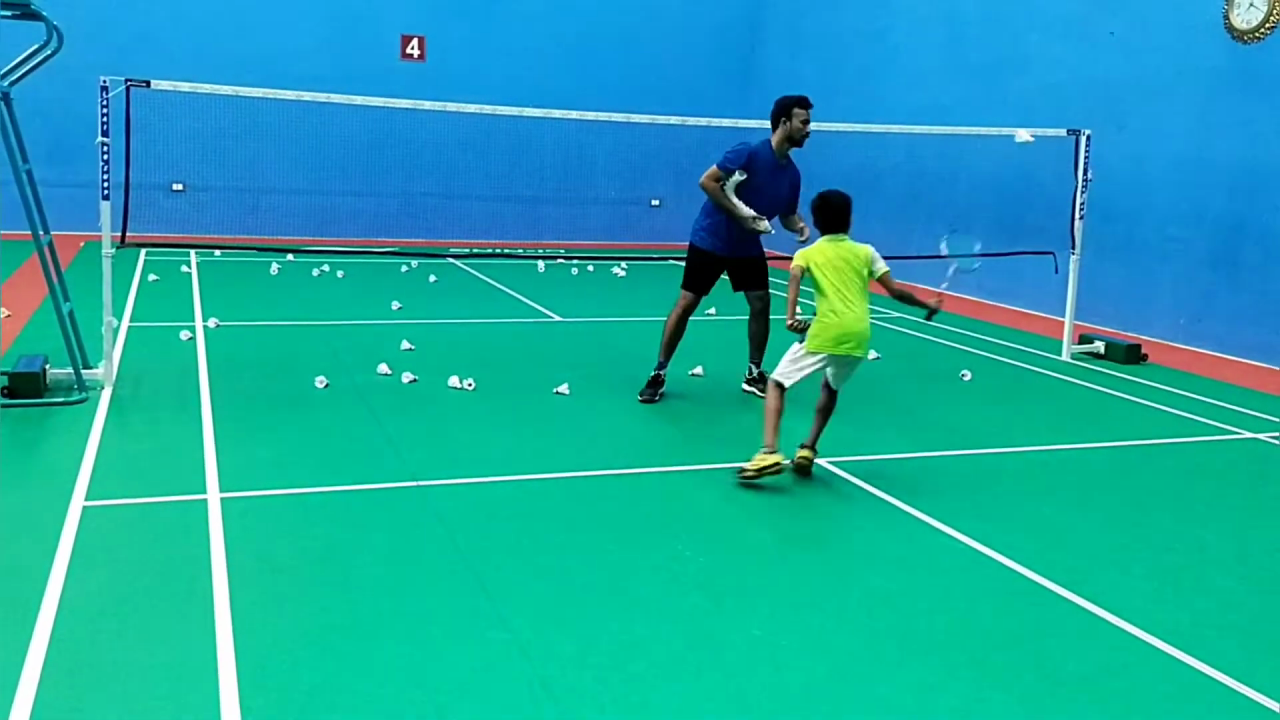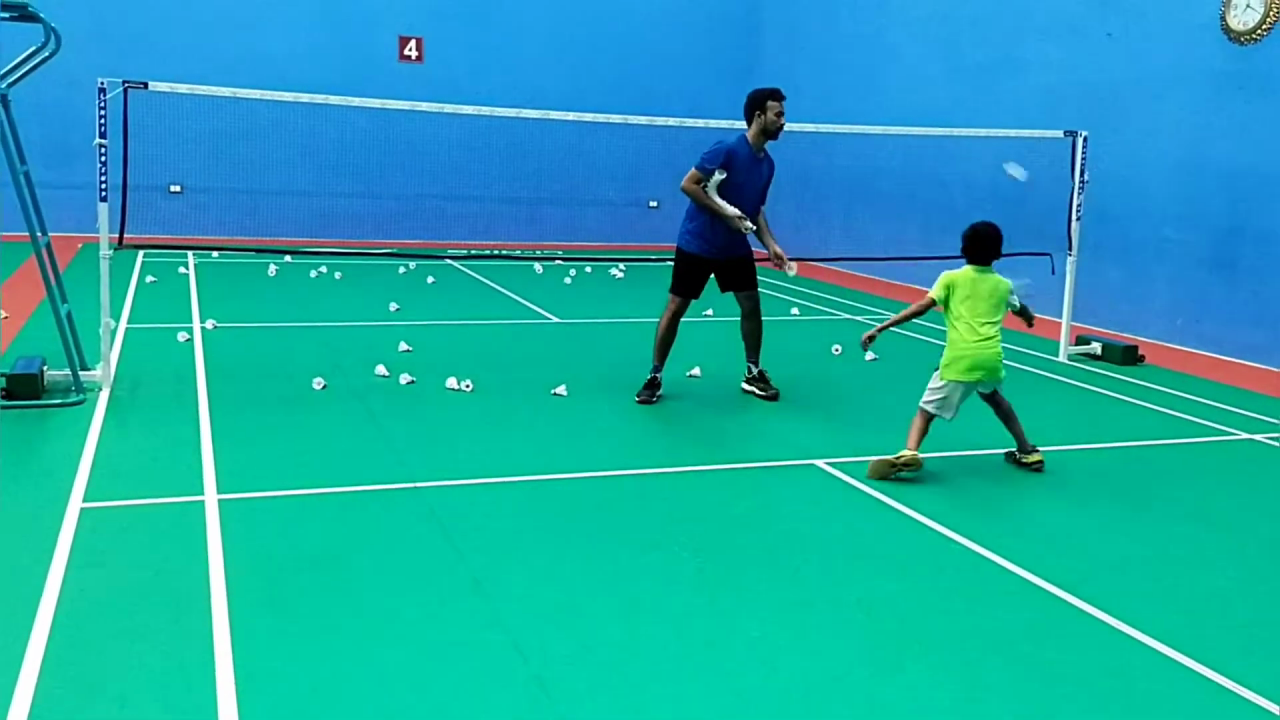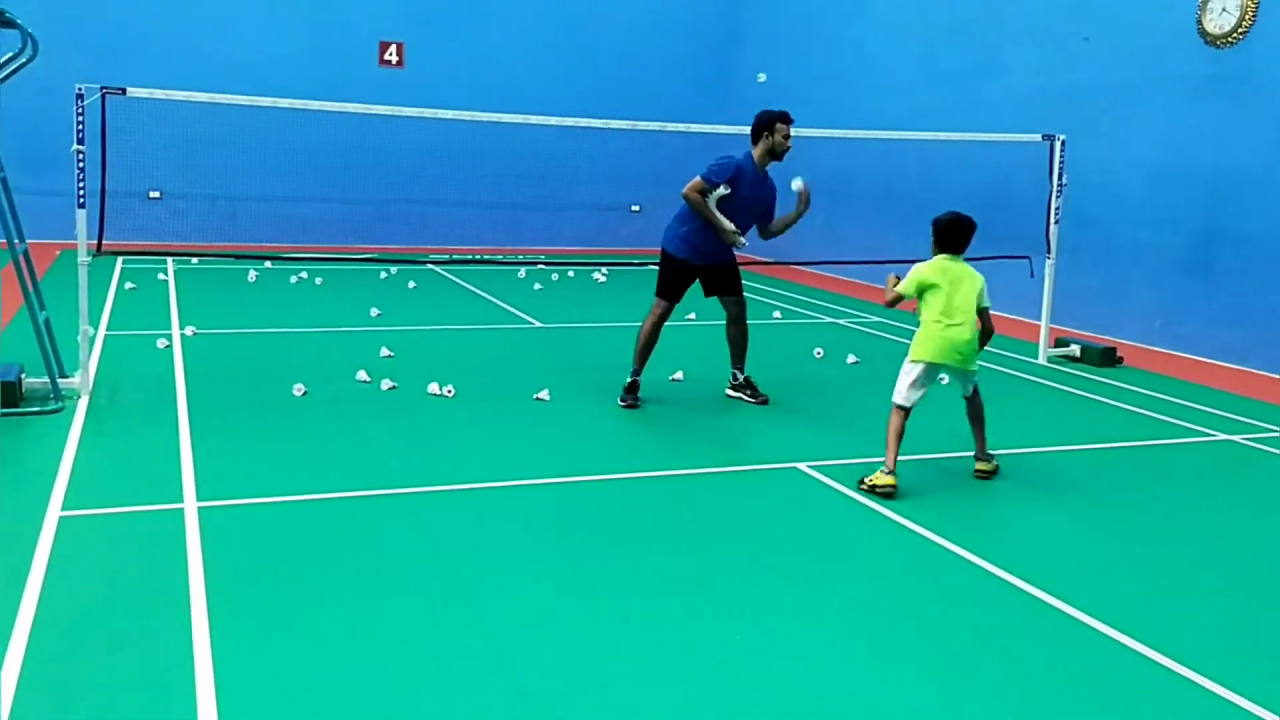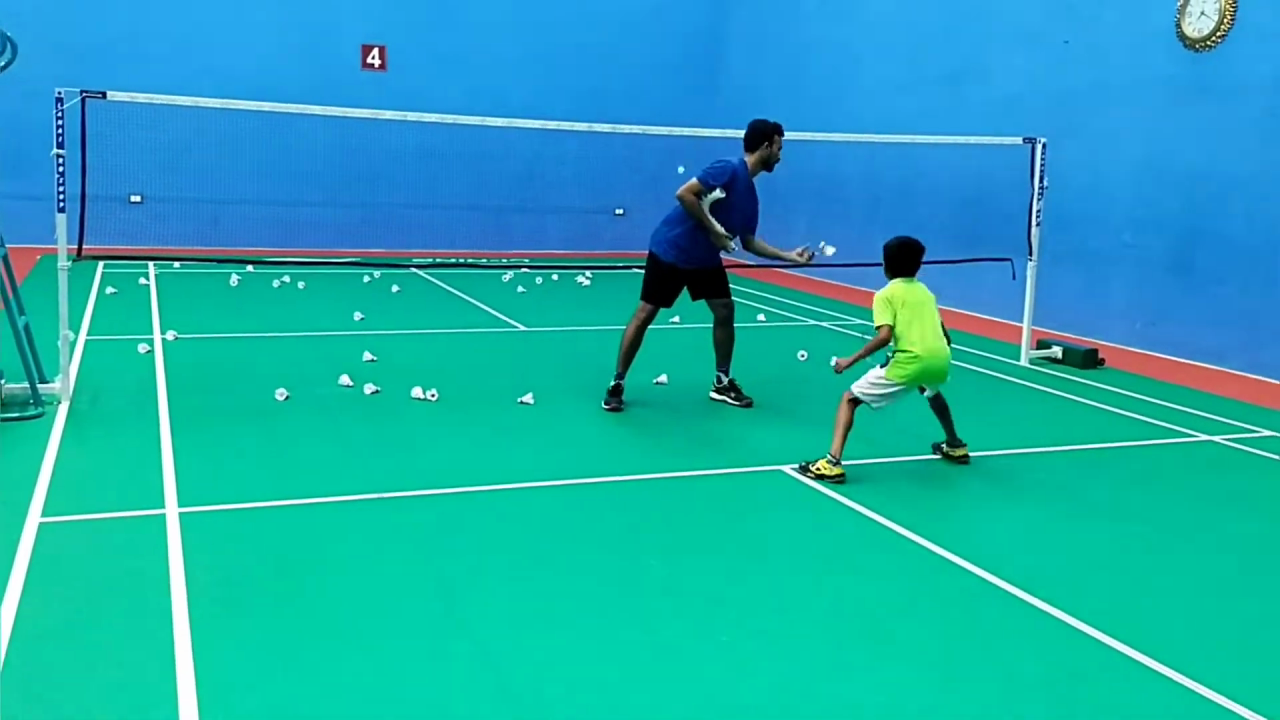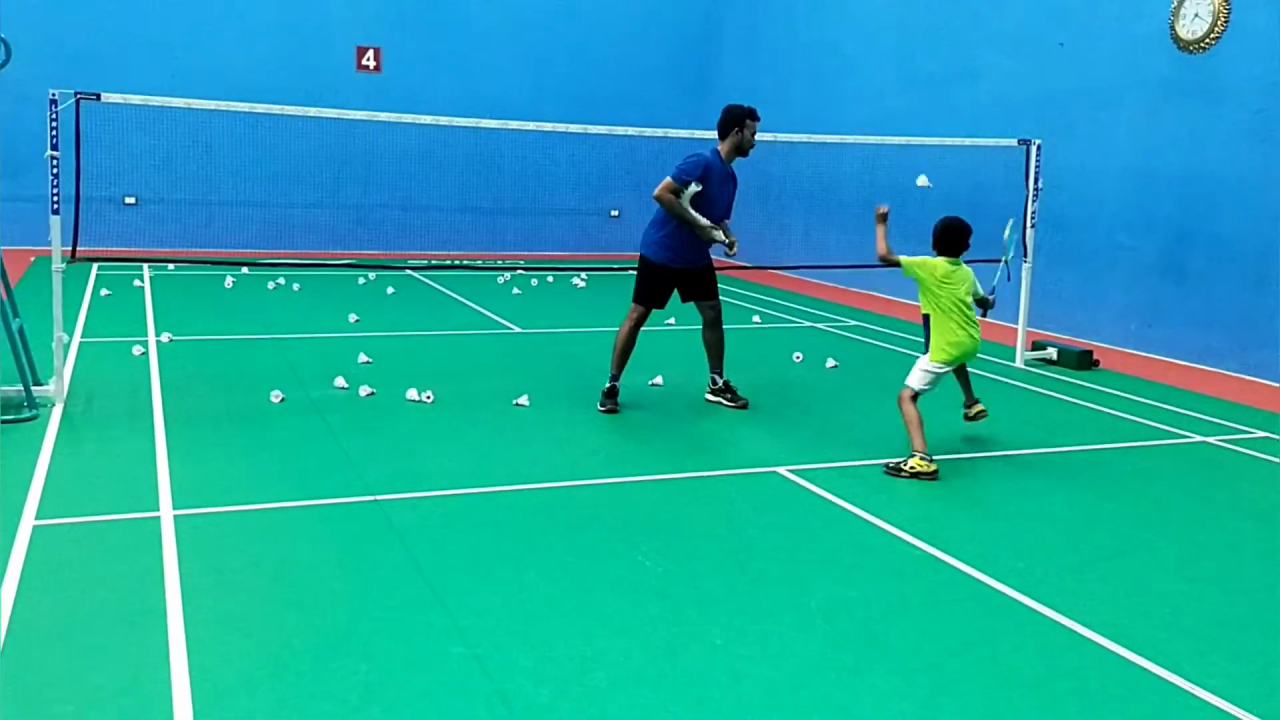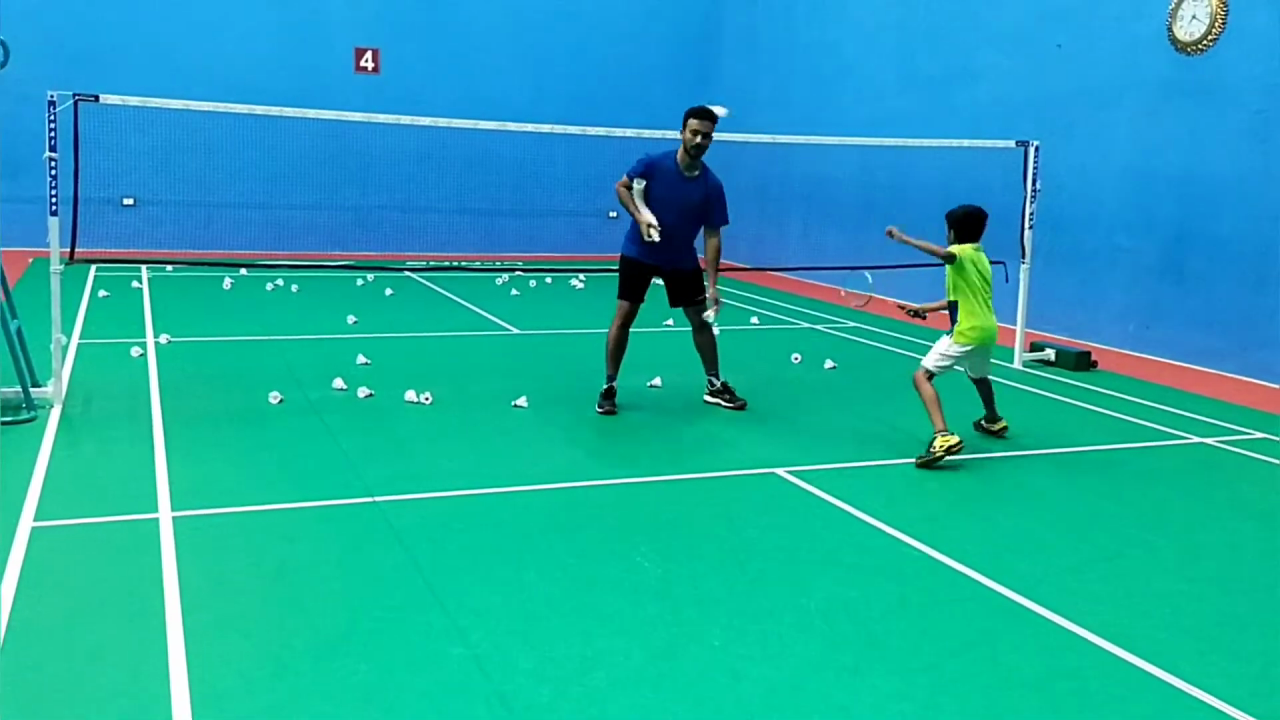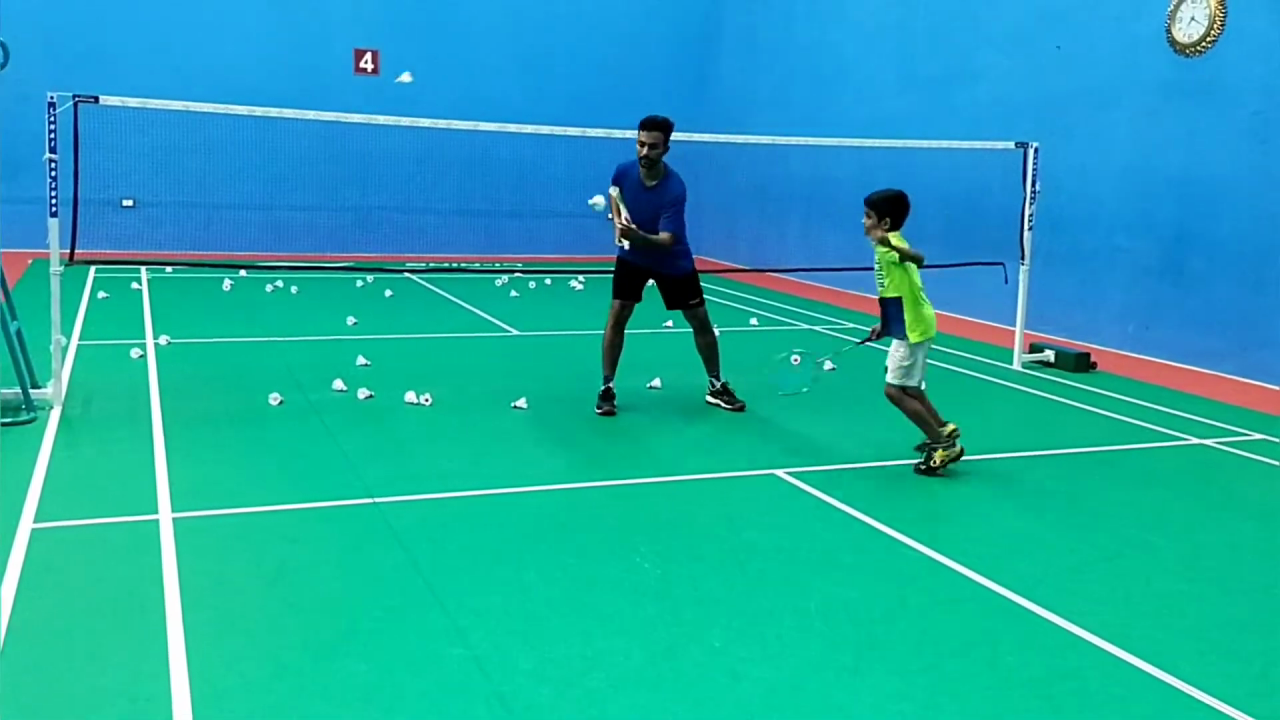
dt=0.4s
person 1, frame 1
left shoulder: (790, 173)
right shoulder: (747, 152)
left elbow: (787, 216)
right elbow: (707, 182)
left wrist: (801, 226)
right wrist: (740, 215)
left hip: (746, 247)
right hip: (709, 241)
left knee: (761, 305)
right knee: (686, 305)
left ankle: (754, 374)
right ankle: (658, 374)
person 1, frame 2
left shoulder: (768, 163)
right shoulder: (727, 150)
right elbow: (688, 184)
left wrist: (770, 244)
right wrist: (725, 214)
left hip: (736, 248)
right hip: (697, 243)
left knee: (752, 305)
right knee: (676, 307)
left ankle: (753, 373)
right ankle: (655, 376)
person 1, frame 3
left shoulder: (767, 185)
right shoulder: (733, 166)
left elbow: (767, 231)
right elbow: (689, 192)
left wrist: (800, 209)
right wrist: (720, 227)
left hip: (720, 255)
right hip: (682, 248)
left knee: (737, 310)
right knee: (660, 312)
left ankle: (738, 380)
right ankle: (634, 380)
person 1, frame 4
left shoulder: (750, 193)
right shoulder: (728, 170)
left elbow: (748, 242)
right elbow: (684, 194)
left wrist: (789, 256)
right wrist: (712, 230)
left hip: (705, 258)
right hip: (670, 251)
left knee: (725, 312)
right knee: (644, 314)
left ankle: (722, 382)
right ankle: (617, 383)
person 1, frame 5
left shoulder: (730, 178)
right shoulder: (702, 163)
right elbow: (661, 193)
left wrist: (728, 238)
right wrist: (696, 223)
left hip: (696, 258)
right hip: (660, 253)
left knee: (713, 314)
right knee: (637, 316)
left ankle: (717, 384)
right ankle: (612, 386)
person 1, frame 6
left shoulder: (711, 185)
right shoulder: (653, 163)
left elbow: (712, 235)
right elbow: (621, 187)
left wrist: (713, 283)
right wrist: (640, 217)
left hip: (681, 259)
right hip: (639, 252)
left knee: (701, 319)
right knee: (624, 316)
left ankle: (714, 385)
right ankle: (609, 387)
person 1, frame 7
left shoulder: (674, 189)
right shoulder: (624, 171)
left elbow: (667, 240)
left wrist: (639, 236)
right wrist: (618, 221)
left hip: (674, 263)
right hip: (633, 257)
left knee: (700, 321)
right knee: (617, 316)
left ankle: (716, 386)
right ankle: (607, 388)
person 2, frame 1
left shoulder: (806, 254)
right shoulder: (865, 252)
left elbow: (795, 277)
right elbow: (894, 291)
left wrist: (790, 316)
right wrist: (930, 306)
left hip: (822, 333)
right hip: (854, 337)
left knee: (776, 385)
right knee: (830, 389)
left ankle: (769, 453)
right ankle: (807, 450)
person 2, frame 2
left shoulder: (951, 278)
right shoulder: (1003, 287)
left elbow: (920, 308)
right elbow: (1023, 312)
left wrist: (879, 328)
right wrist: (1031, 318)
left hip: (959, 361)
right hip: (990, 359)
left knee: (926, 412)
right knee: (992, 395)
left ankle: (909, 453)
right ankle: (1028, 452)
person 2, frame 3
left shoulder: (924, 269)
right shoulder: (976, 277)
left elbow: (890, 300)
right elbow: (988, 328)
left wrist: (891, 282)
right wrist: (974, 350)
left hip: (928, 348)
right hip: (964, 348)
left knee: (900, 408)
right knee: (972, 395)
left ankle: (887, 472)
right ankle: (983, 459)
person 2, frame 4
left shoulder: (885, 295)
right shoulder: (926, 293)
left elbow: (885, 337)
right elbow: (945, 337)
left wrist: (851, 360)
left hip: (909, 362)
right hip: (940, 363)
left knee: (850, 399)
right knee: (933, 393)
left ankle: (833, 462)
right ankle: (955, 445)
person 2, frame 5
left shoulder: (925, 267)
right shoulder: (967, 273)
left elbow: (884, 256)
right elbow: (985, 303)
left wrist: (881, 223)
right wrist: (990, 300)
left hip: (944, 347)
right hip: (971, 342)
left knee: (906, 397)
left ankle: (921, 460)
right ankle: (972, 405)
person 2, frame 6
left shoulder: (961, 253)
right shoulder: (980, 257)
left elbow: (943, 253)
left wrist: (903, 238)
right wrist: (926, 309)
left hip: (967, 332)
right hip: (986, 330)
left knee: (922, 376)
right knee: (978, 374)
left ankle: (944, 437)
right ankle: (994, 421)
person 2, frame 7
left shoulder: (892, 243)
right shoulder: (892, 244)
left elbow: (918, 258)
left wrist: (884, 241)
right wrist: (885, 322)
left hip: (910, 330)
right hip: (908, 326)
left knee: (895, 391)
right knee: (909, 386)
left ankle: (944, 445)
right ankle: (942, 429)
